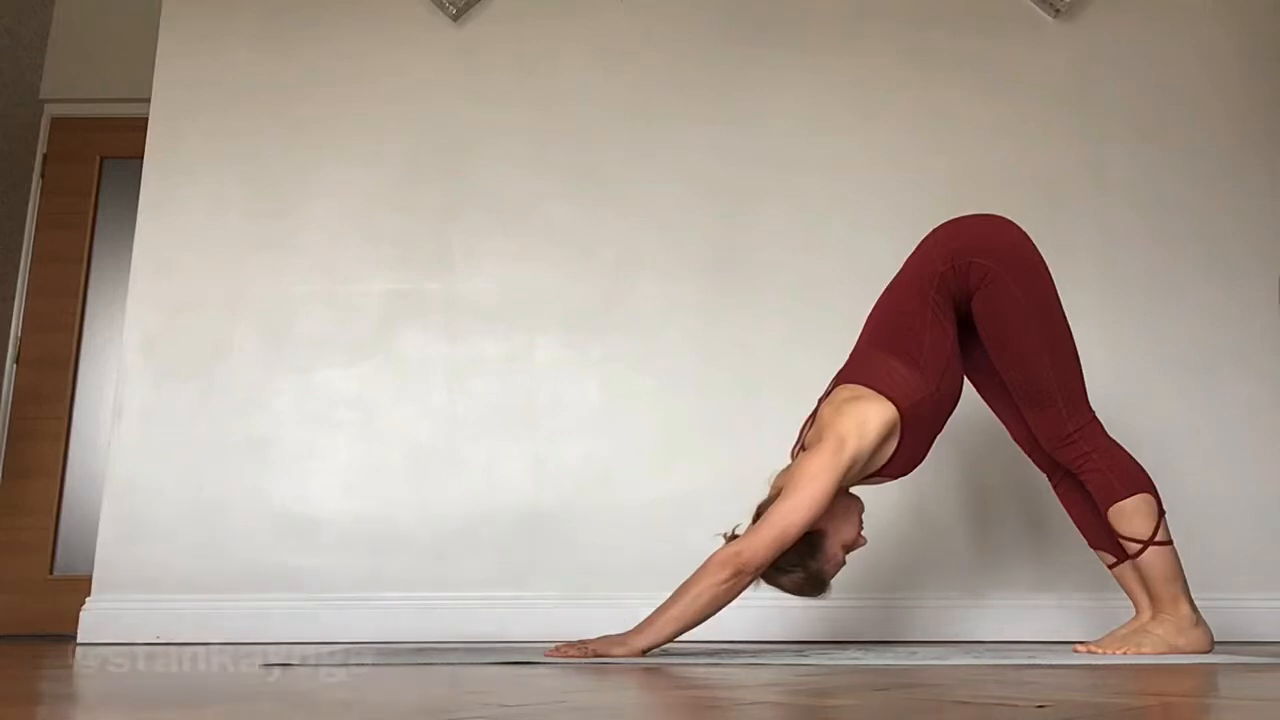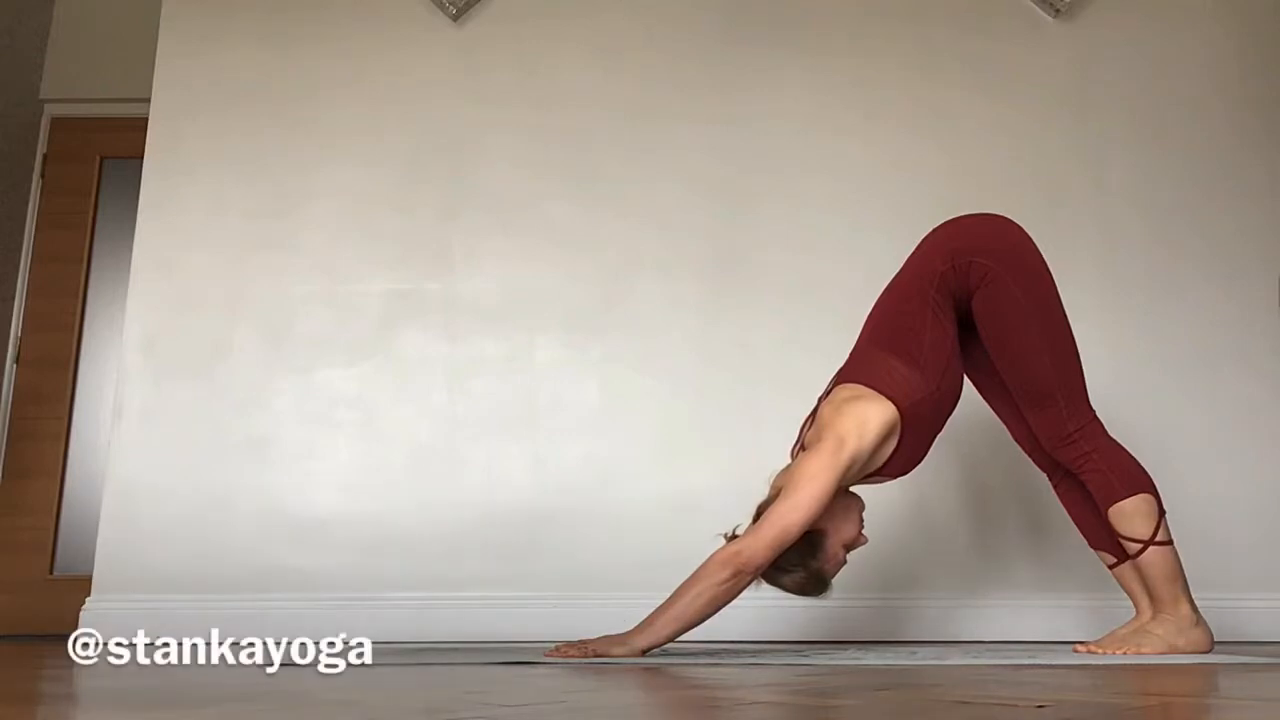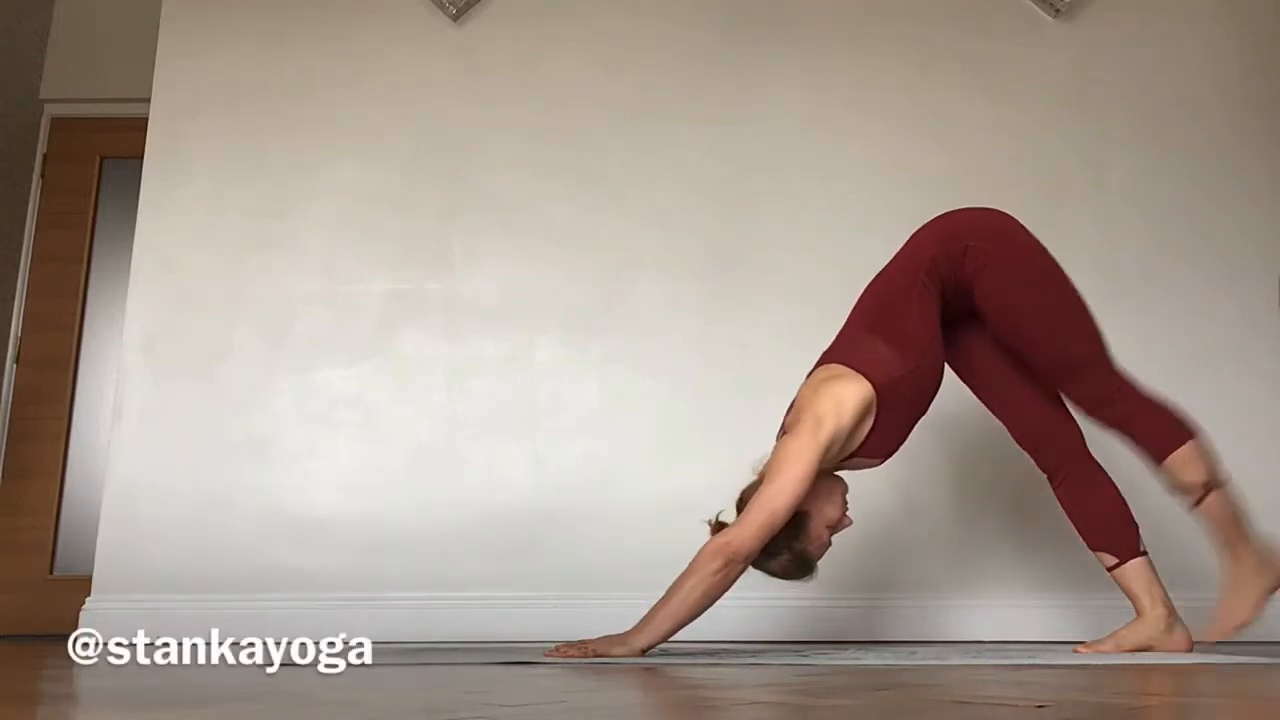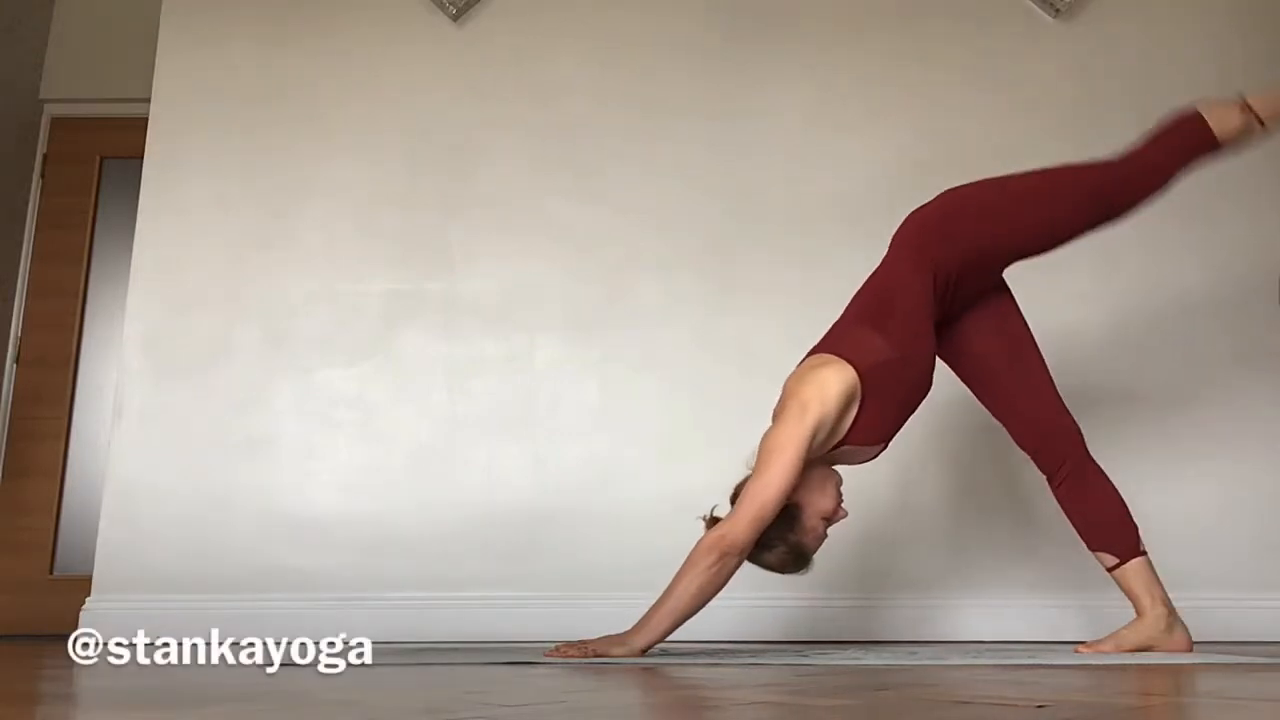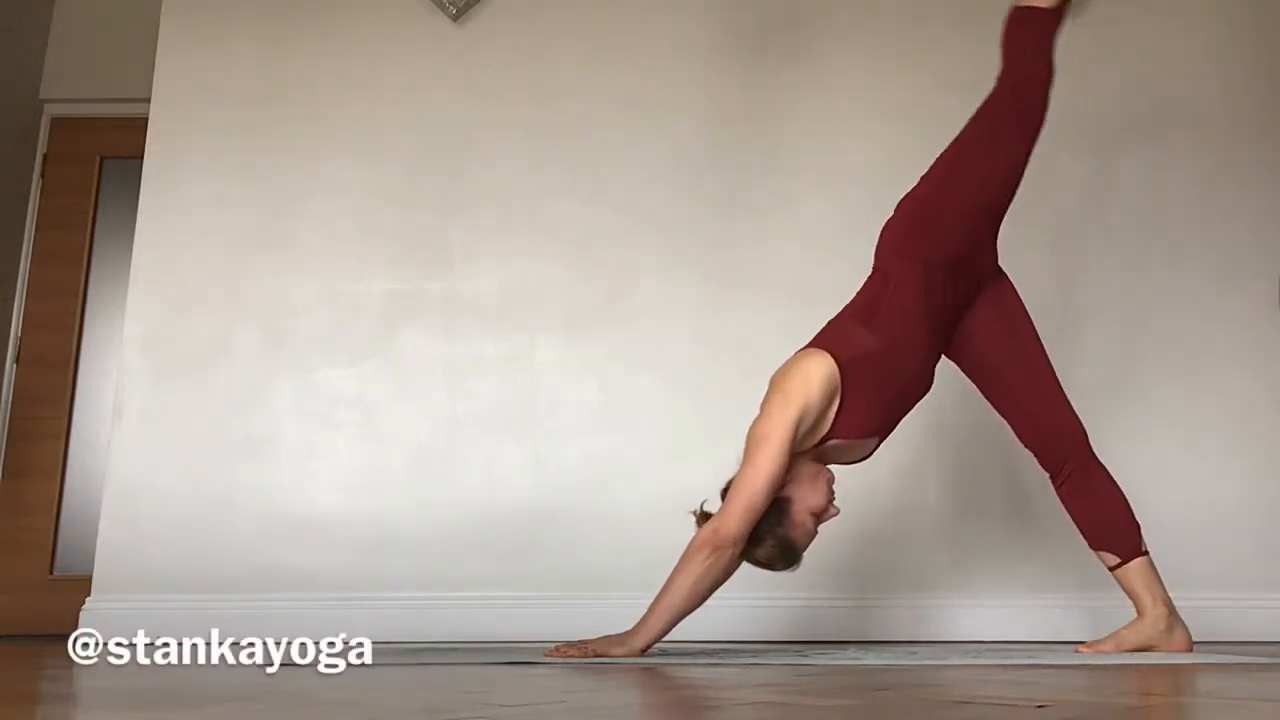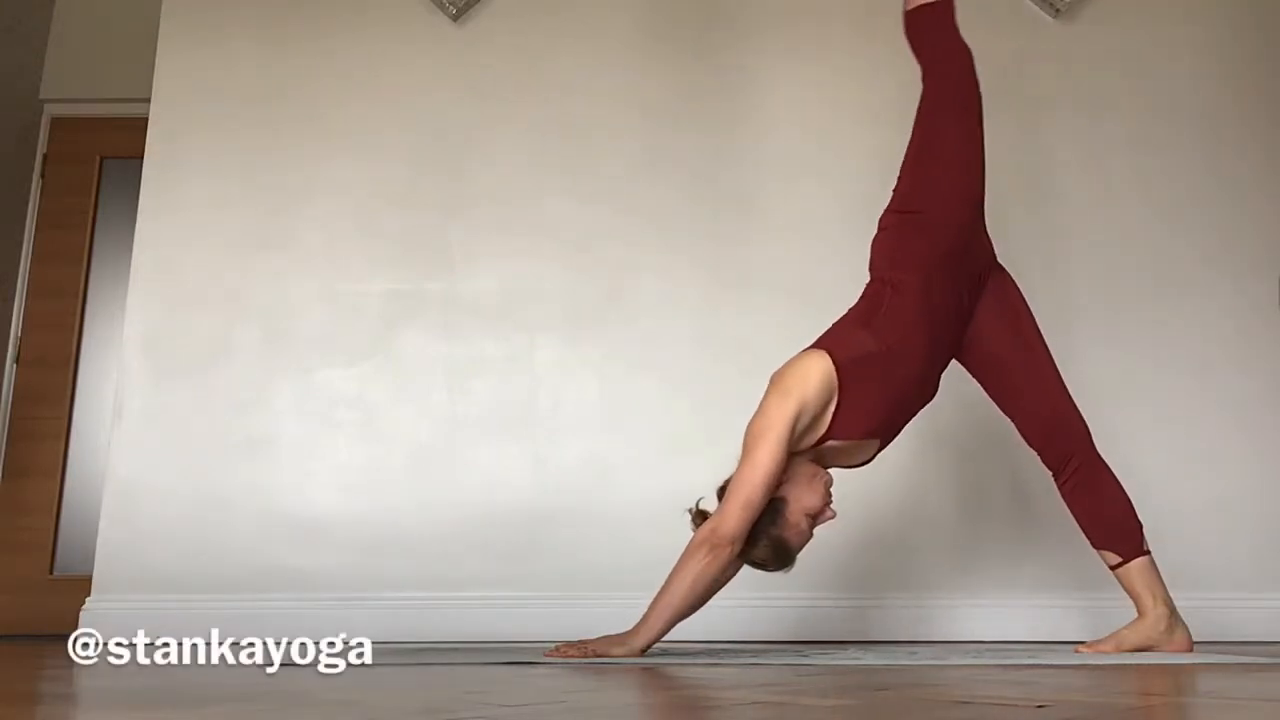
dt=0.5s
person 1, frame 1
left shoulder: (830, 458)
right shoulder: (816, 468)
left elbow: (738, 560)
right elbow: (741, 562)
left wrist: (635, 640)
right wrist: (637, 639)
left hip: (977, 259)
right hip: (959, 289)
left knee: (1071, 436)
right knee: (1054, 453)
left ankle: (1179, 616)
right ankle: (1152, 613)
person 1, frame 2
left shoulder: (834, 456)
right shoulder: (819, 467)
left elbow: (739, 560)
right elbow: (740, 561)
left wrist: (636, 640)
right wrist: (637, 639)
left hip: (978, 260)
right hip: (960, 293)
left knee: (1070, 434)
right knee: (1054, 451)
left ankle: (1179, 615)
right ankle: (1153, 611)
person 1, frame 3
left shoulder: (812, 441)
right shoulder: (805, 457)
left elbow: (729, 550)
right elbow: (734, 550)
left wrist: (636, 639)
right wrist: (636, 639)
left hip: (968, 252)
right hip: (953, 295)
left knee: (1099, 386)
right knee: (1054, 448)
right ankle: (1158, 618)
person 1, frame 4
left shoulder: (801, 432)
left elbow: (722, 550)
right elbow: (727, 548)
left wrist: (638, 637)
right wrist: (642, 634)
left hip: (942, 256)
right hip: (948, 301)
left knee: (1118, 185)
right knee: (1058, 452)
right ankle: (1158, 619)
person 1, frame 5
left shoulder: (789, 414)
left elbow: (719, 539)
right elbow: (725, 544)
left wrist: (636, 639)
left hip: (935, 253)
right hip: (943, 289)
left knee: (1021, 83)
right knee: (1059, 445)
person 1, frame 6
left shoulder: (792, 408)
left elbow: (721, 539)
right elbow: (724, 543)
left wrist: (636, 638)
left hip: (933, 256)
right hip: (949, 293)
right knee: (1065, 446)
